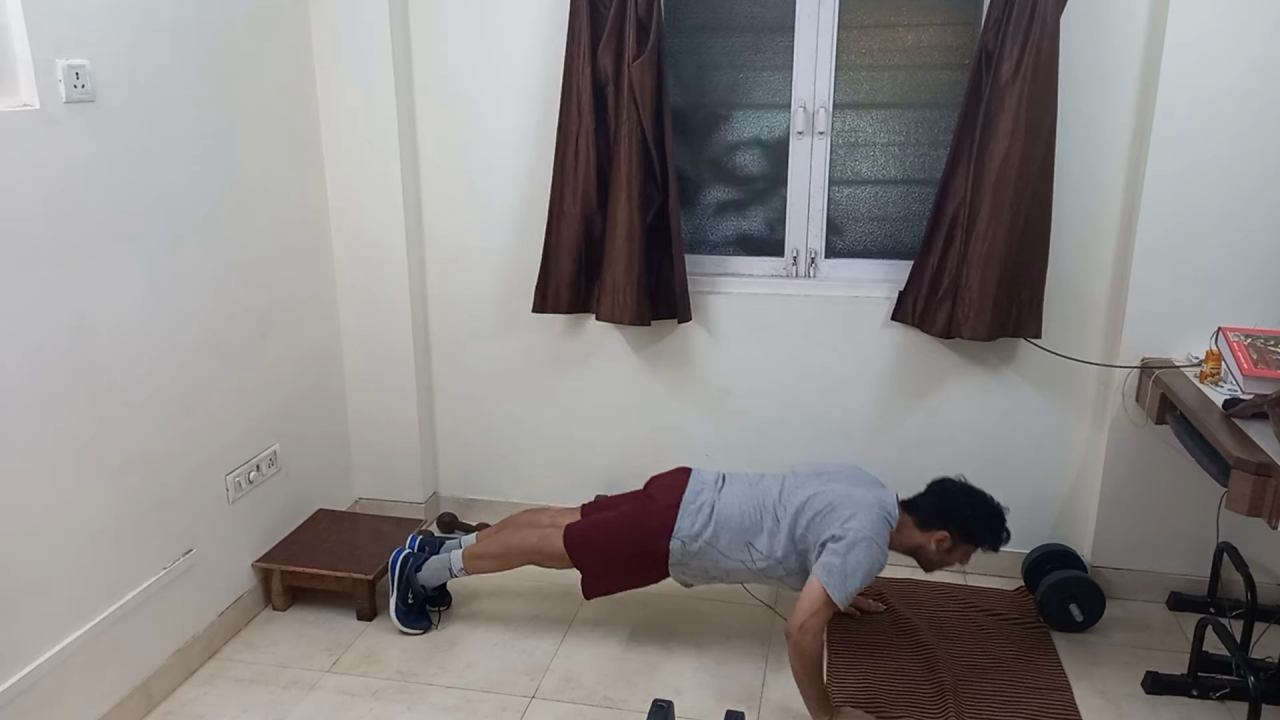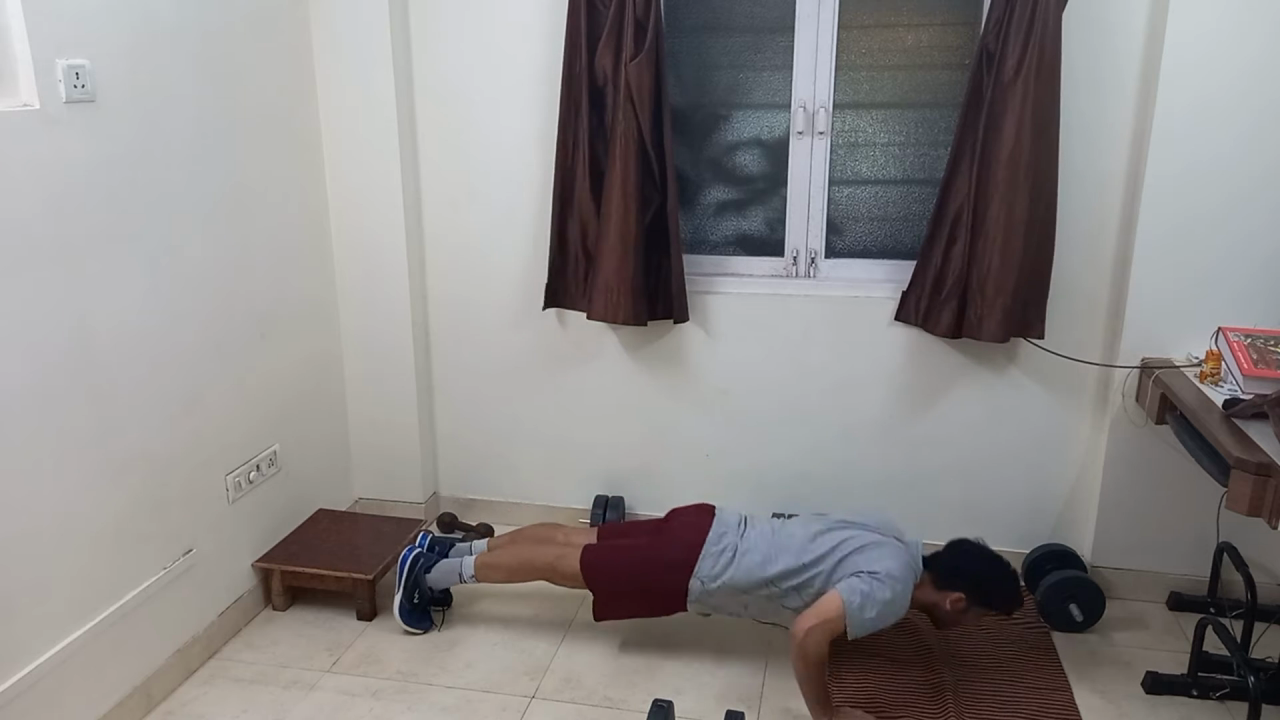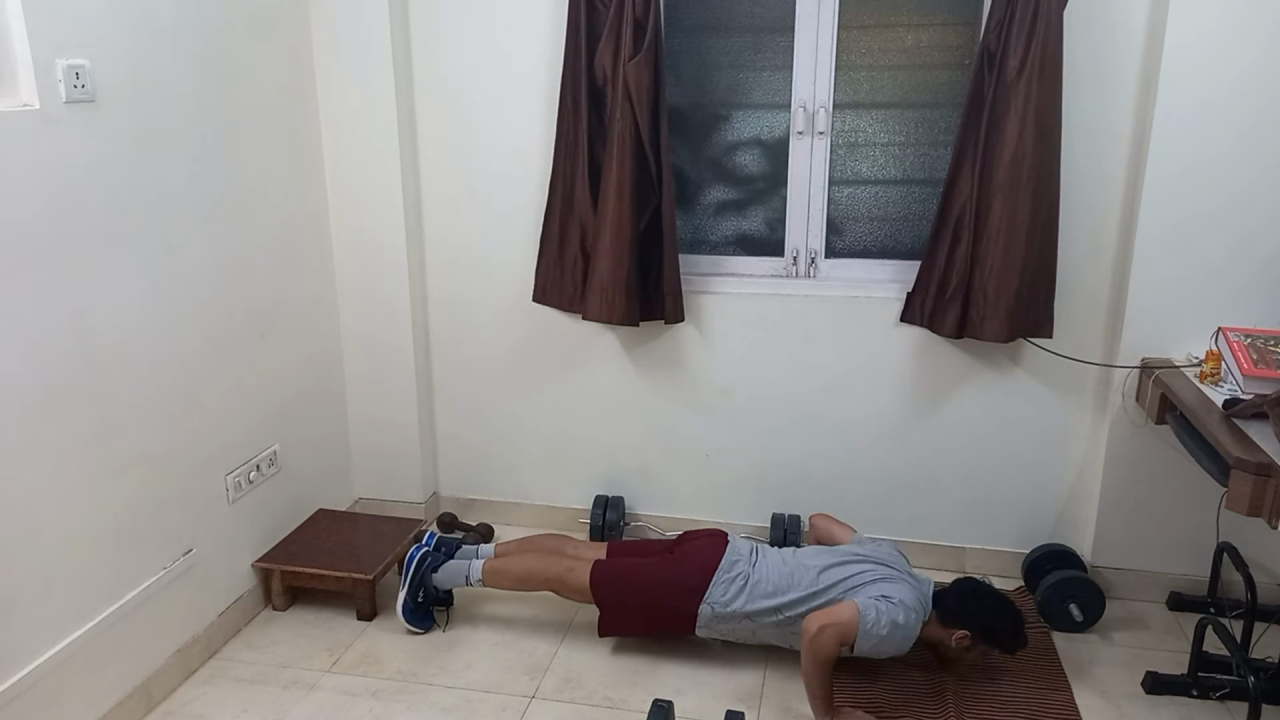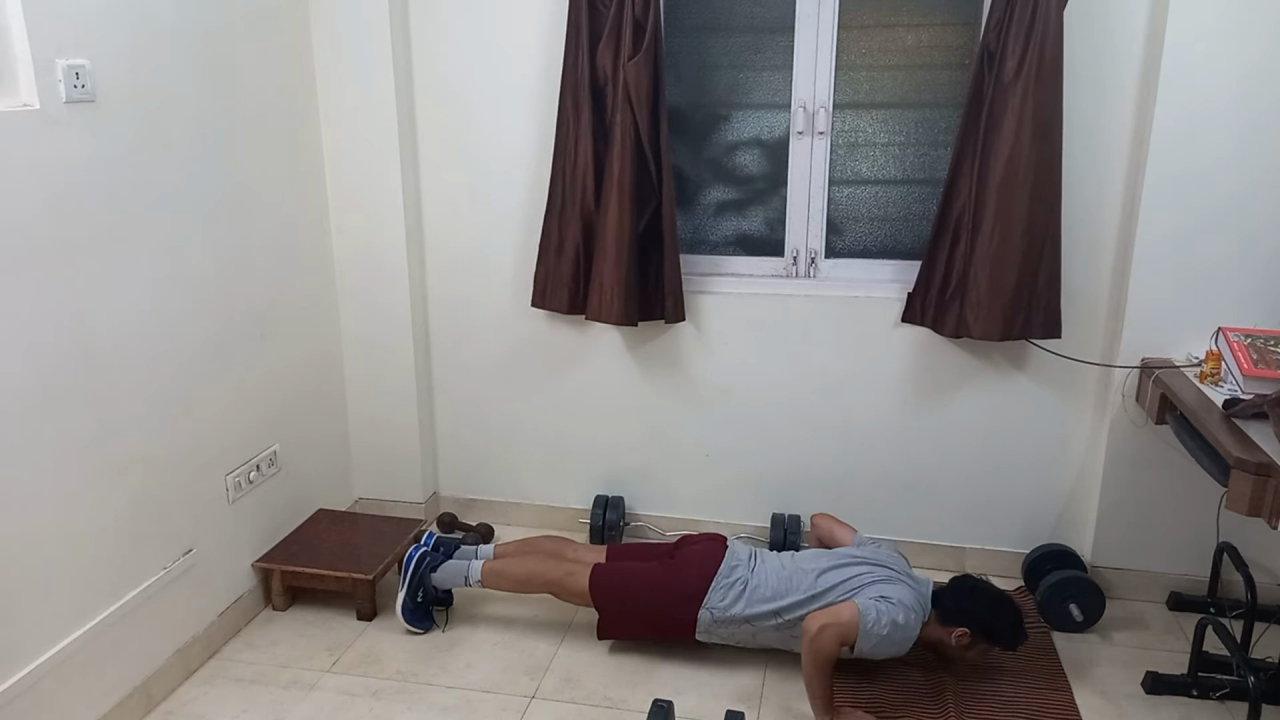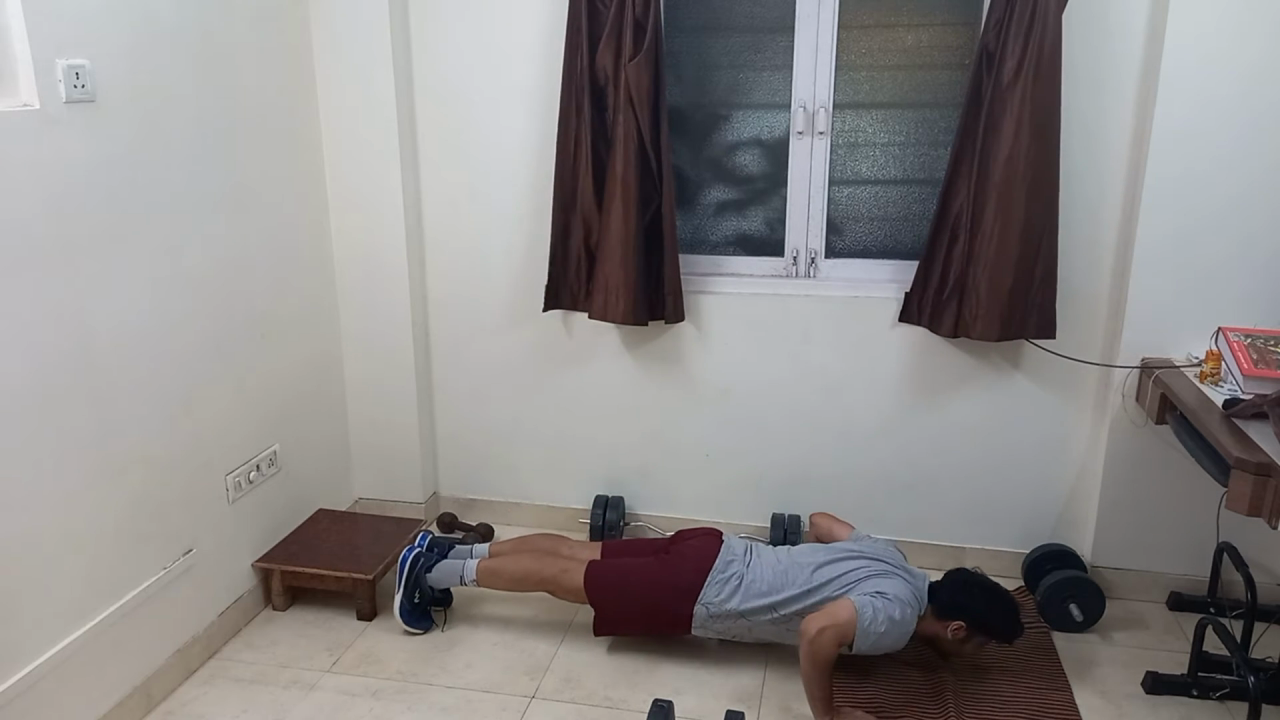
dt=0.3s
person 1, frame 1
left shoulder: (873, 491)
right shoulder: (867, 539)
right elbow: (803, 628)
left wrist: (838, 592)
left hip: (687, 495)
right hip: (676, 533)
left knee: (558, 524)
right knee: (548, 547)
left ankle: (439, 548)
right ankle: (427, 567)
person 1, frame 2
left shoulder: (892, 541)
right shoulder: (889, 592)
right elbow: (806, 632)
left hip: (710, 531)
right hip: (697, 567)
left knee: (573, 539)
right knee: (563, 564)
left ankle: (448, 551)
right ankle: (433, 569)
person 1, frame 3
left shoulder: (893, 564)
right shoulder: (900, 620)
left elbow: (820, 522)
right elbow: (817, 631)
left hip: (719, 557)
right hip: (707, 593)
left knee: (582, 555)
right knee: (571, 578)
left ankle: (454, 552)
right ankle: (442, 570)
person 1, frame 4
left shoulder: (893, 564)
right shoulder: (898, 620)
left elbow: (821, 521)
right elbow: (820, 631)
left hip: (717, 560)
right hip: (706, 600)
left knee: (582, 558)
right knee: (569, 582)
left ankle: (454, 554)
right ankle: (437, 570)
person 1, frame 5
left shoulder: (890, 559)
right shoulder: (895, 614)
left elbow: (820, 520)
right elbow: (817, 633)
left hip: (713, 555)
right hip: (702, 595)
left knee: (577, 555)
right knee: (565, 579)
left ankle: (451, 553)
right ankle: (435, 571)
